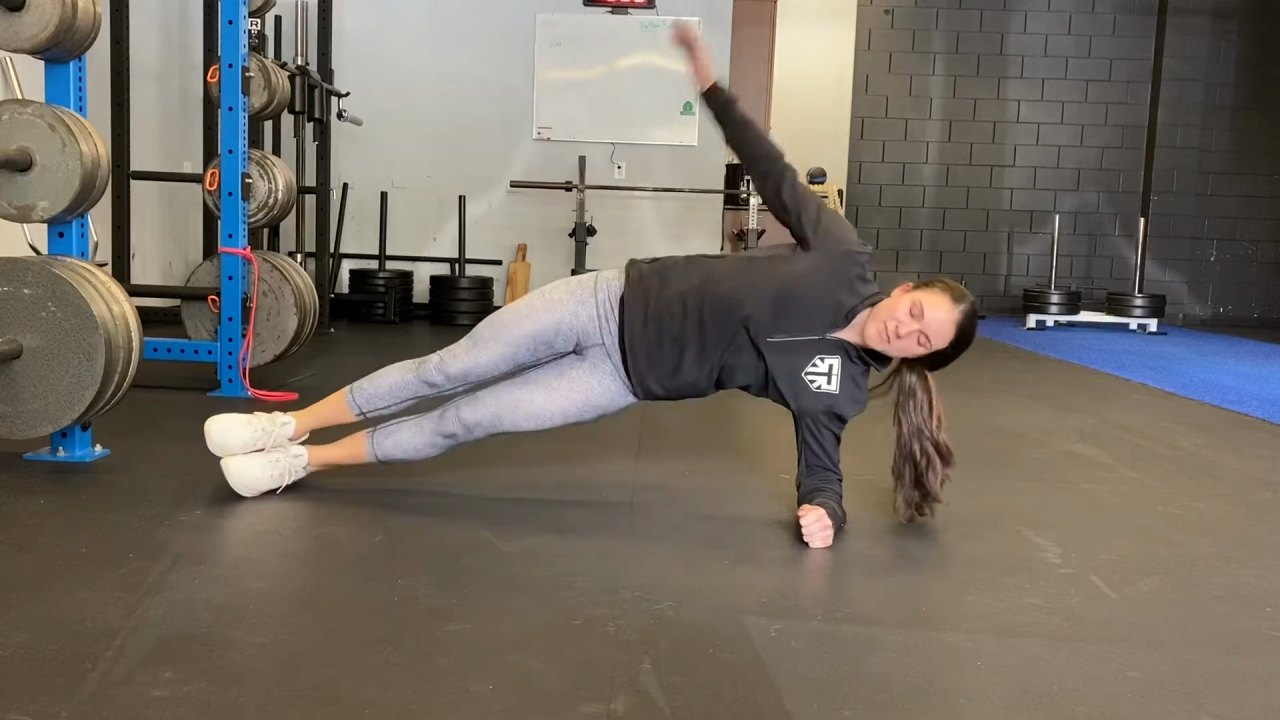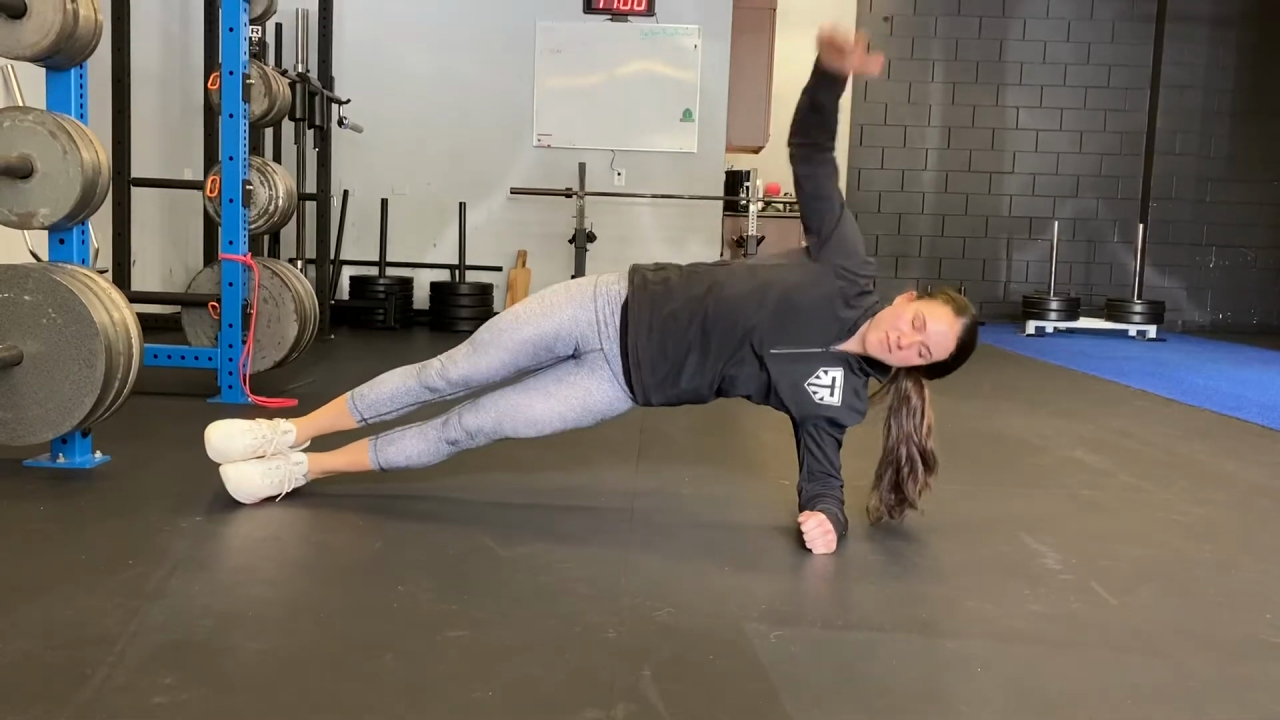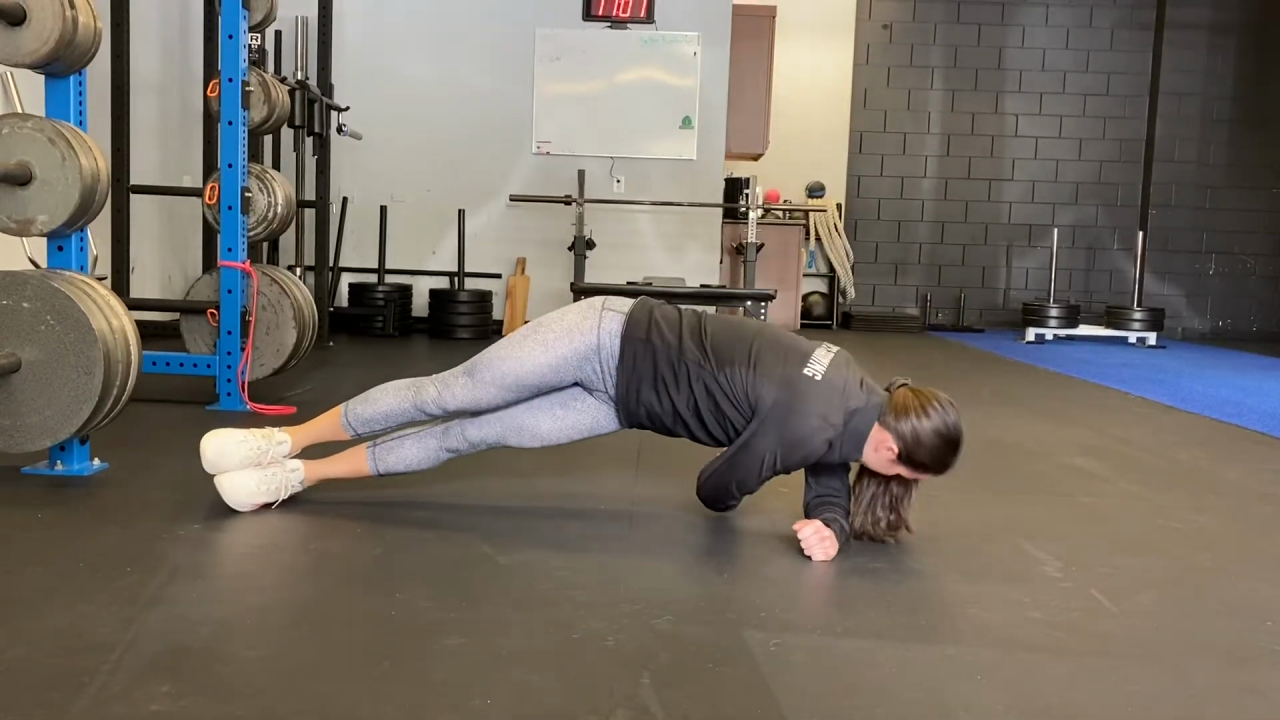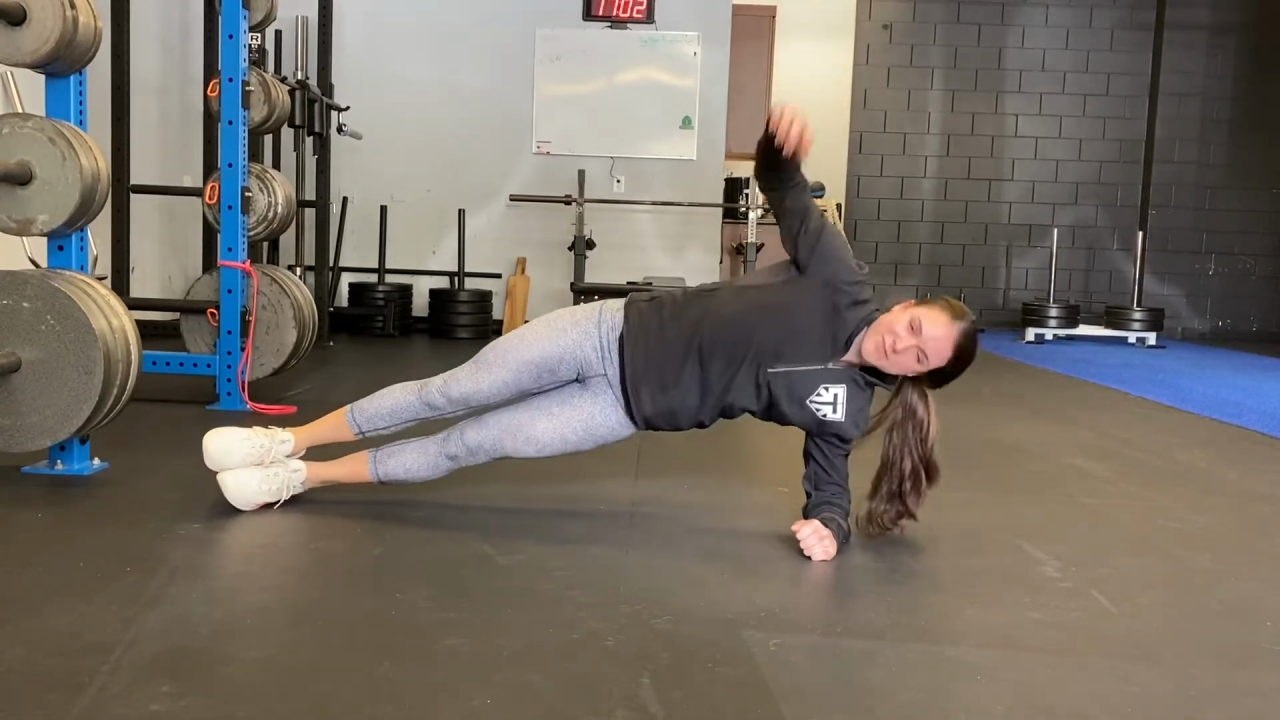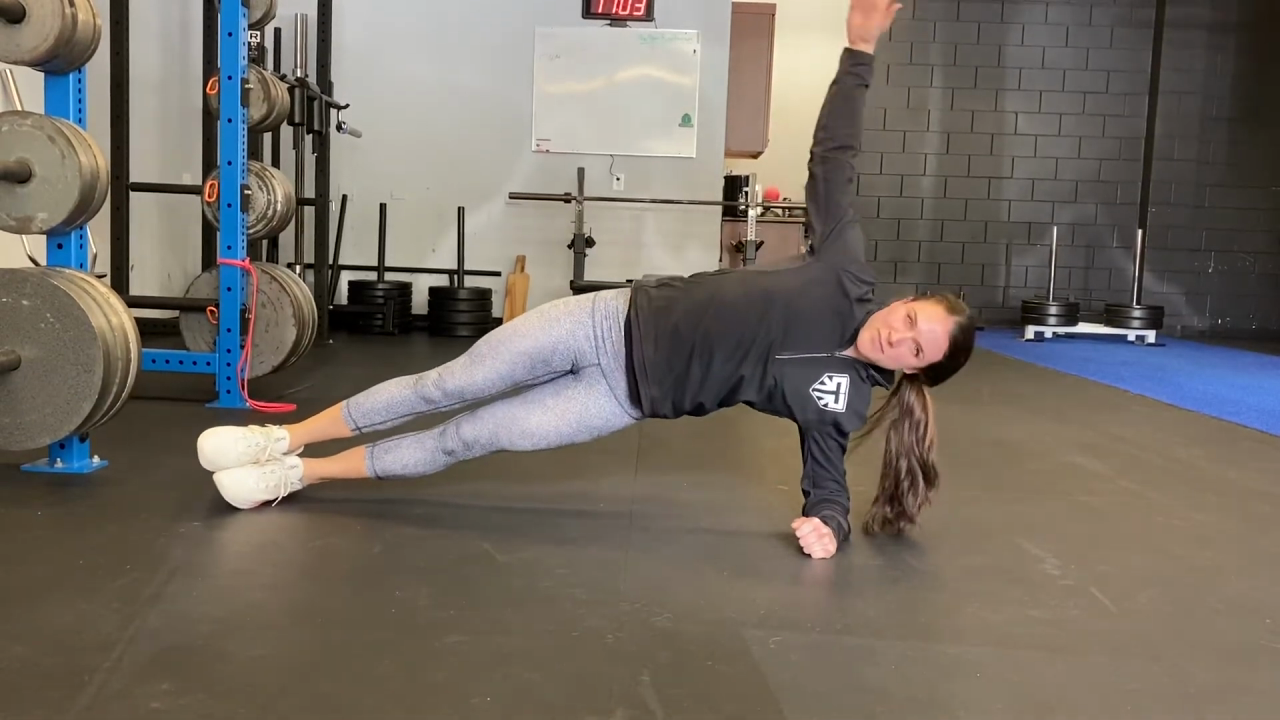
dt=1s
person 1, frame 1
left shoulder: (835, 387)
right shoulder: (841, 251)
left elbow: (819, 466)
right elbow: (769, 169)
left wrist: (819, 507)
right wrist: (711, 84)
left hip: (628, 373)
right hip: (615, 296)
left knee: (461, 421)
right knee: (443, 373)
left ankle: (302, 461)
right ankle: (287, 431)
person 1, frame 2
left shoulder: (838, 396)
right shoulder: (848, 276)
left elbow: (821, 467)
right elbow: (810, 156)
left wrist: (821, 516)
right wrist: (832, 68)
left hip: (626, 381)
right hip: (614, 309)
left knee: (466, 427)
right knee: (444, 378)
left ankle: (302, 470)
right ankle: (290, 435)
person 1, frame 3
left shoulder: (852, 404)
right shoulder: (813, 418)
left elbow: (828, 484)
right elbow: (718, 489)
left wrist: (828, 526)
left hip: (617, 404)
right hip: (612, 340)
left knee: (466, 436)
right knee: (445, 396)
left ankle: (299, 475)
right ankle: (285, 438)
person 1, frame 4
left shoulder: (843, 405)
right shoulder: (842, 285)
left elbow: (827, 480)
right elbow: (775, 181)
left wrist: (825, 523)
right wrist: (784, 141)
left hip: (630, 405)
right hip: (615, 330)
left knee: (466, 446)
right knee: (445, 397)
left ankle: (299, 479)
right ankle: (287, 443)
person 1, frame 5
left shoulder: (840, 398)
right shoulder: (846, 276)
left elbow: (826, 472)
right elbow: (833, 155)
left wrist: (826, 522)
left hip: (627, 395)
right hip: (614, 321)
left knee: (464, 438)
right knee: (444, 389)
left ankle: (295, 477)
right ankle: (282, 439)
